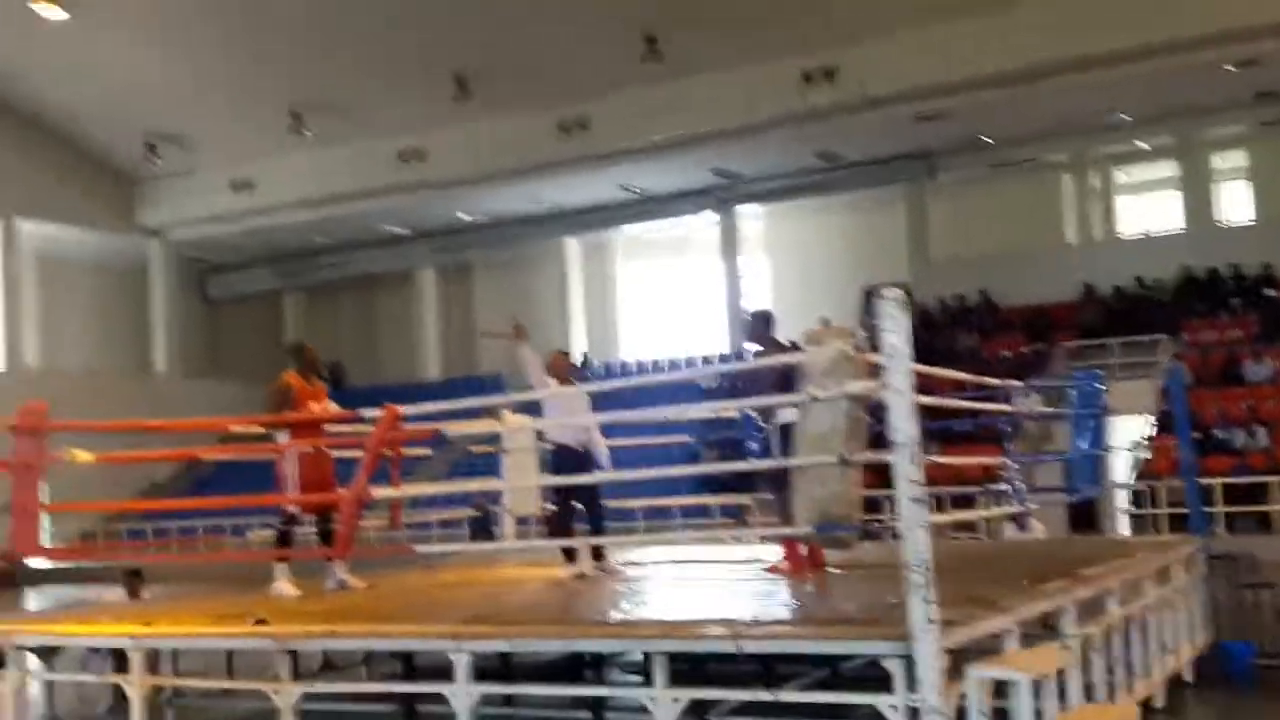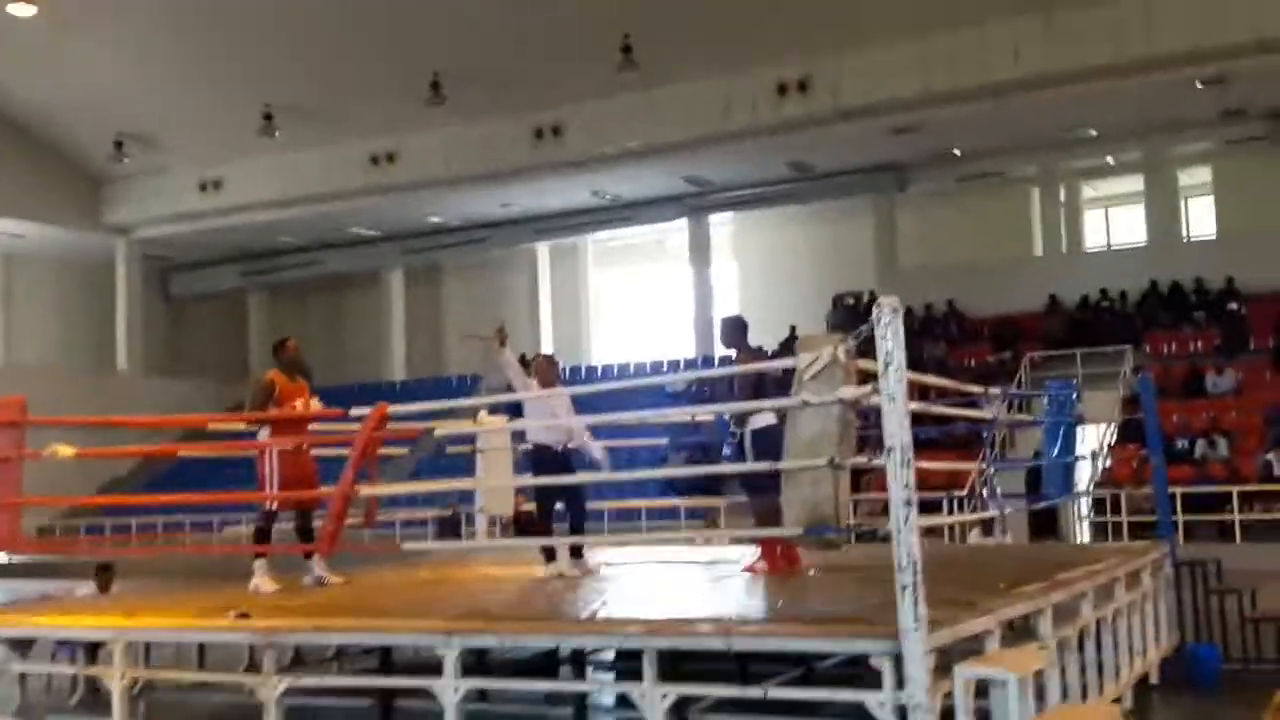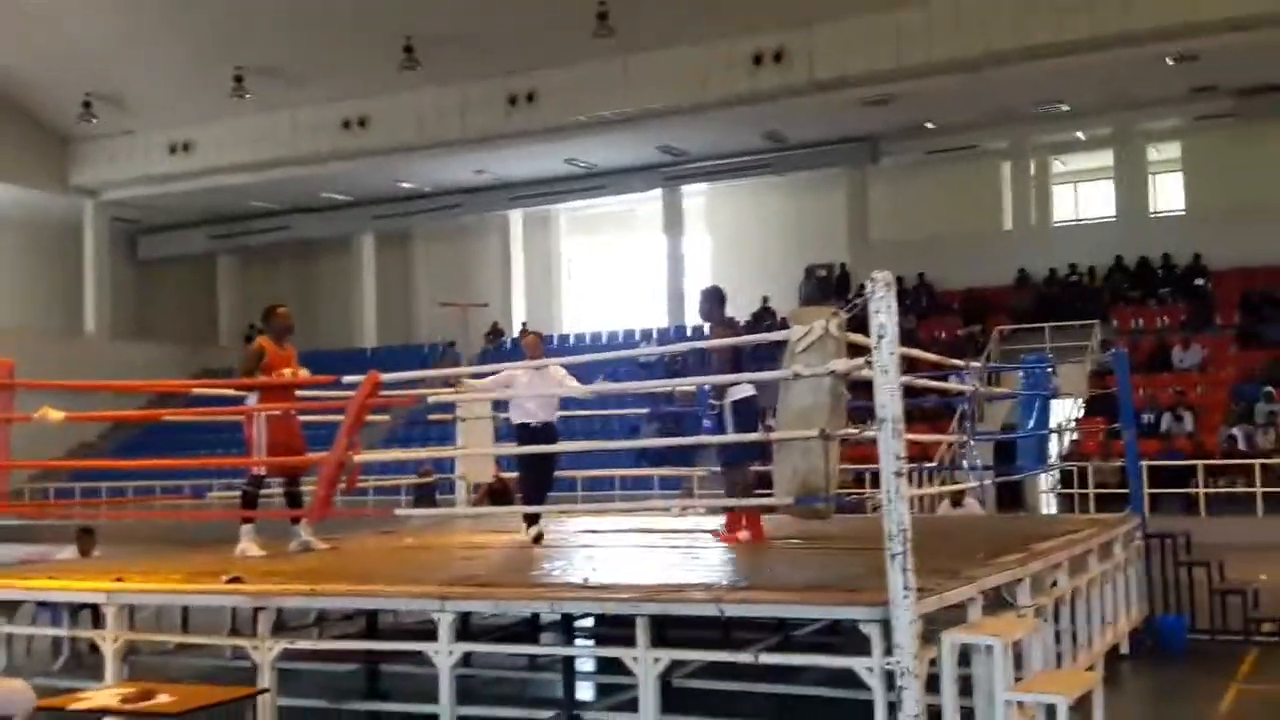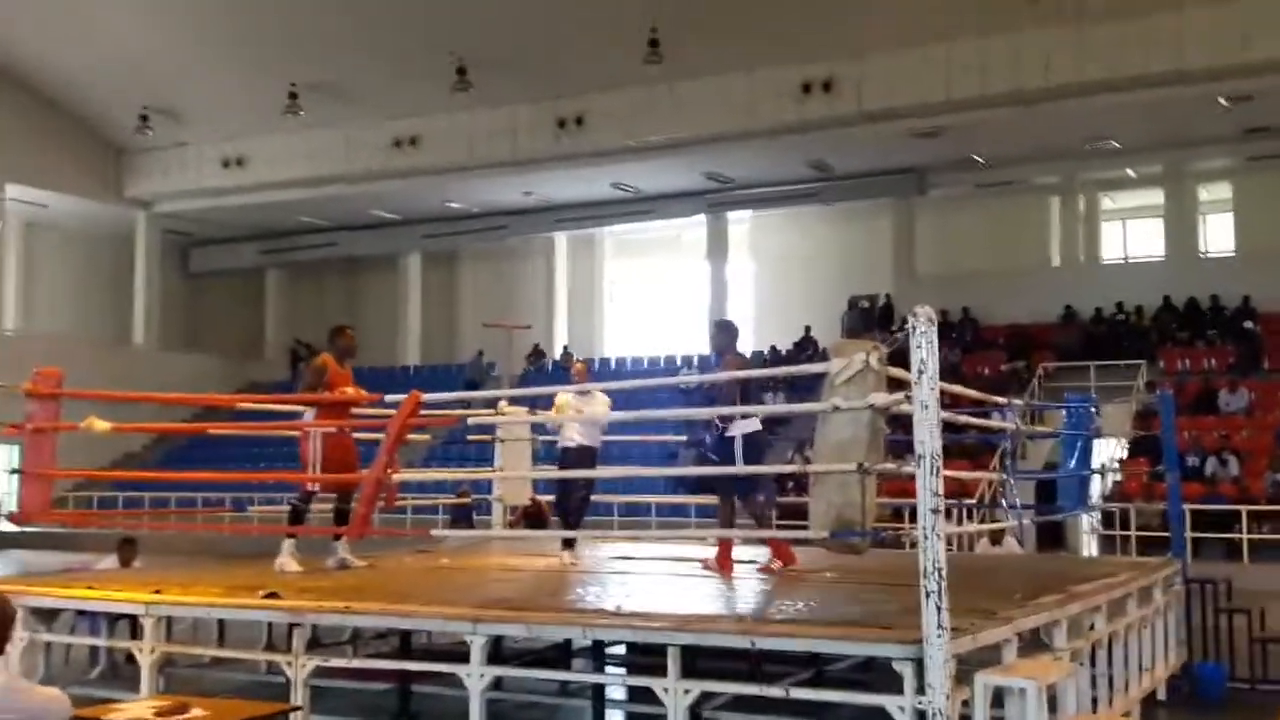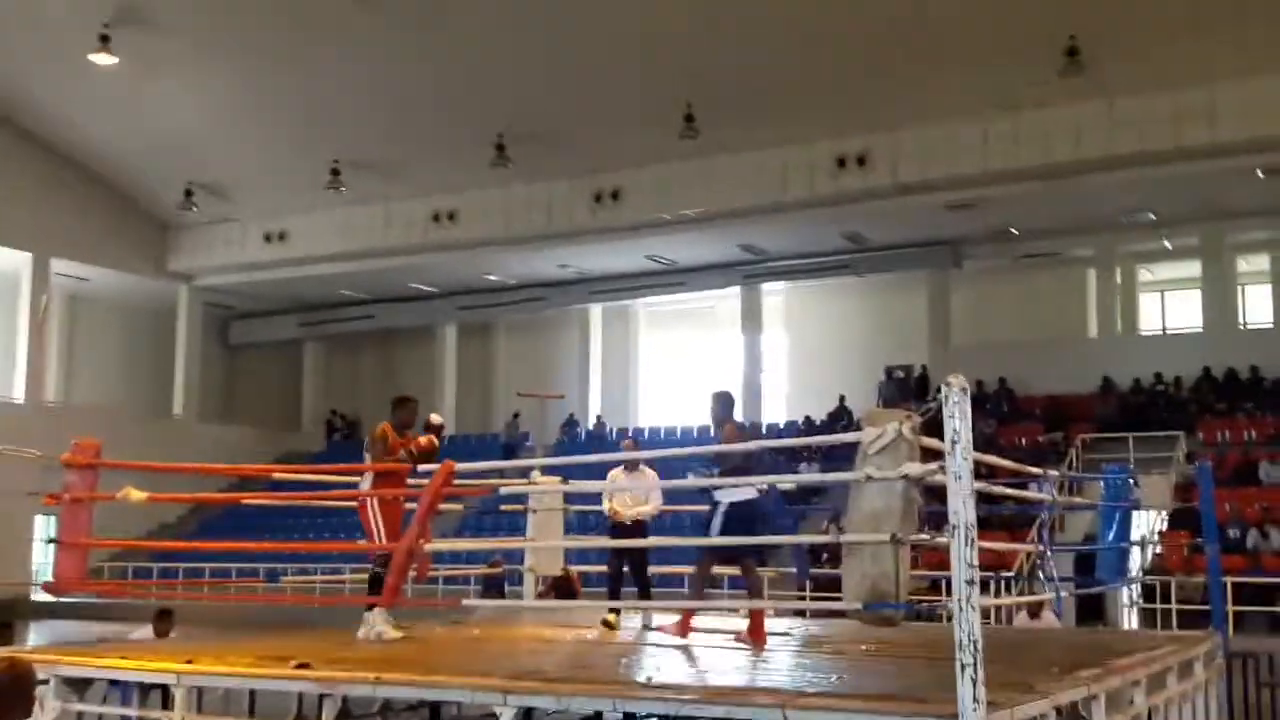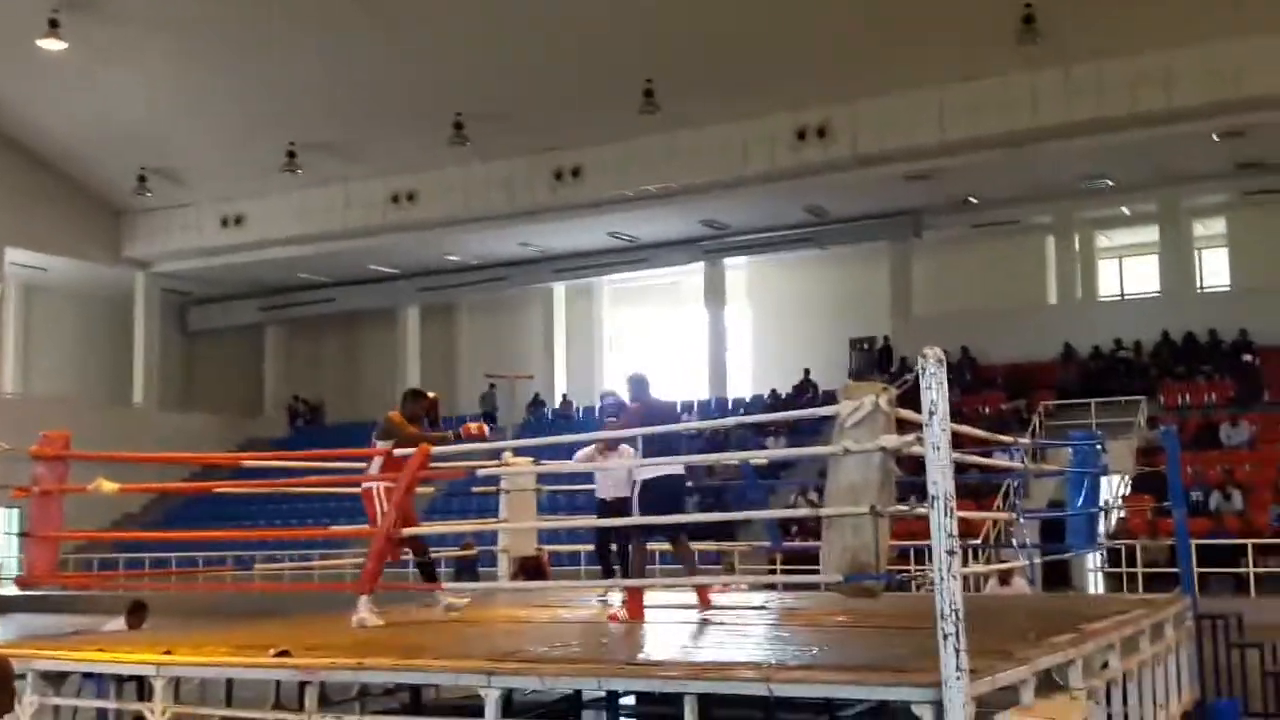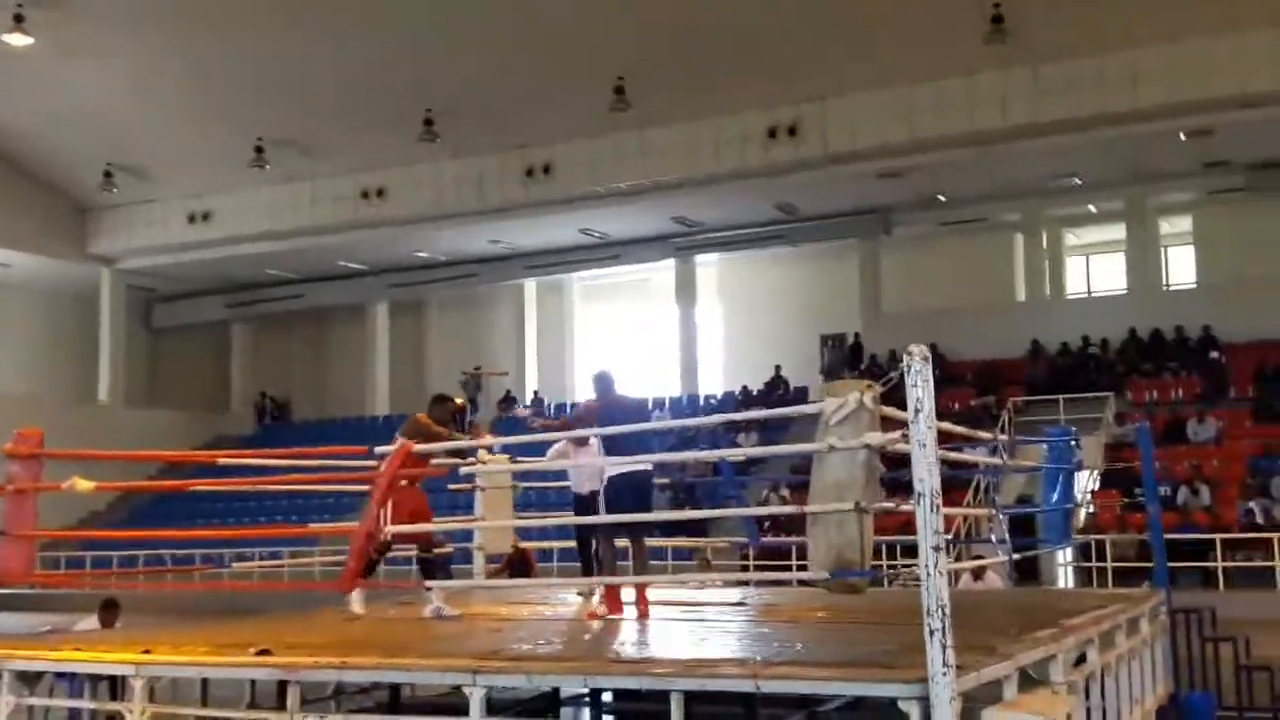
dt=0.5s
person 1, frame 1
left shoulder: (320, 385)
right shoulder: (286, 384)
left wrist: (331, 414)
right wrist: (299, 416)
left hip: (319, 449)
right hip: (295, 450)
left knee: (326, 510)
right knee: (291, 512)
left ankle: (336, 571)
right ankle: (281, 576)
person 1, frame 2
left shoulder: (303, 382)
right shoulder: (269, 381)
right elbow: (252, 416)
left wrist: (313, 410)
right wrist: (282, 412)
left hip: (300, 448)
right hip: (276, 448)
left knee: (306, 507)
right knee: (271, 507)
left ankle: (315, 568)
right ankle: (260, 572)
person 1, frame 3
left shoulder: (291, 350)
right shoulder: (259, 348)
left wrist: (301, 378)
right wrist: (270, 379)
left hip: (287, 414)
right hip: (263, 415)
left knee: (295, 472)
right knee: (258, 472)
left ankle: (301, 533)
right ankle: (246, 537)
person 1, frame 4
left shoulder: (347, 369)
right shoulder: (321, 364)
right elbow: (302, 395)
left wrist: (357, 399)
right wrist: (336, 396)
left hip: (341, 432)
right hip: (319, 431)
left knee: (347, 488)
right knee: (310, 489)
left ankle: (340, 551)
right ankle: (287, 552)
person 1, frame 5
left shoulder: (407, 437)
right shoulder: (380, 433)
left elbow: (425, 461)
right elbow: (379, 464)
left wrist: (432, 439)
right wrist: (409, 452)
left hip: (394, 501)
right hip: (375, 500)
left knee: (389, 558)
right knee: (385, 555)
left ankle: (370, 620)
right ankle: (379, 620)
person 1, frame 6
left shoulder: (411, 426)
right shoulder: (391, 422)
left elbow: (431, 444)
right elbow: (421, 439)
left wrist: (434, 417)
right wrist: (458, 435)
left hip: (397, 489)
right hip: (379, 489)
left knee: (418, 542)
left ankle: (439, 597)
right ankle: (363, 608)
person 1, frame 7
left shoulder: (435, 431)
right shoulder: (419, 423)
right elbow: (445, 437)
left wrist: (459, 419)
left hip: (411, 489)
right hip: (391, 486)
left knee: (426, 542)
right knee: (384, 541)
left ankle: (435, 602)
right ankle: (358, 592)
person 2, frame 1
left shoulder: (768, 355)
right shoulder: (786, 351)
left elbow: (766, 388)
left wrist: (763, 417)
left hip: (780, 418)
right hip: (792, 417)
left knee: (781, 484)
right knee: (786, 483)
person 2, frame 2
left shoulder: (742, 359)
right shoulder: (758, 354)
left elbow: (742, 396)
left wrist: (736, 429)
left hip: (753, 427)
right hip: (769, 424)
left knee: (757, 490)
right knee: (768, 487)
person 2, frame 3
left shoulder: (719, 330)
right shoulder: (731, 327)
left elbow: (722, 371)
left wrist: (714, 405)
left hip: (732, 400)
right hip: (743, 397)
left knee: (736, 464)
right knee: (731, 463)
left ankle: (752, 527)
right ankle: (733, 522)
person 2, frame 4
left shoulder: (731, 362)
right shoulder: (735, 362)
left elbow: (731, 402)
left wrist: (717, 428)
right wrist: (719, 428)
left hip: (740, 434)
right hip: (739, 434)
left knee: (749, 498)
right knee: (726, 494)
left ankle: (782, 552)
right ankle: (723, 558)
person 2, frame 5
left shoulder: (729, 429)
right shoulder: (737, 429)
left elbow: (735, 464)
left hip: (732, 501)
right hip: (747, 500)
left knee: (705, 560)
right knee: (748, 563)
left ankle: (685, 623)
right ankle: (756, 631)
person 2, frame 6
left shoulder: (636, 409)
right shoulder: (670, 407)
left wrist: (620, 420)
left hip: (652, 477)
right hip: (676, 474)
left knee: (638, 539)
right knee: (677, 535)
left ankle: (632, 606)
right ankle: (701, 592)
person 2, frame 7
left shoulder: (595, 407)
right shoulder: (639, 405)
left elbow: (562, 427)
left hip: (617, 475)
right hip: (643, 472)
left knee: (606, 536)
right knee: (637, 537)
left ankle: (611, 600)
right ankle: (641, 600)
person 3, frame 1
left shoulder: (582, 394)
right shoulder: (547, 388)
left elbow: (592, 429)
right elbow: (532, 368)
left wrist: (604, 460)
right wrist: (521, 343)
left hip: (583, 454)
right hip: (562, 455)
left knee: (595, 506)
right knee: (563, 510)
left ankle: (599, 558)
right ankle: (571, 561)
person 3, frame 2
left shoulder: (563, 396)
right shoulder: (529, 389)
left elbow: (577, 429)
right elbow: (513, 371)
left wrist: (597, 452)
right wrist: (503, 346)
left hip: (563, 454)
right hip: (542, 454)
left knee: (577, 505)
right knee: (544, 509)
left ankle: (577, 557)
right ankle: (551, 561)
person 3, frame 3
left shoulder: (557, 372)
right shoulder: (516, 372)
left elbow: (576, 388)
right elbow: (488, 384)
right wrist: (463, 382)
left hip: (548, 429)
right hip: (525, 428)
left knee: (545, 477)
right knee: (528, 476)
left ankle: (533, 522)
right ankle: (532, 524)
person 3, frame 4
left shoulder: (601, 399)
right shoulder: (563, 397)
left elbow: (603, 421)
left wrist: (582, 411)
right wrist: (555, 415)
left hip: (587, 452)
right hip: (567, 451)
left knee: (580, 499)
right knee: (562, 500)
left ankle: (569, 545)
right ankle: (568, 543)
person 3, frame 5
left shoulder: (650, 476)
right shoulder: (614, 475)
left elbow: (656, 504)
right elbow: (606, 499)
left wrist: (636, 512)
right wrist: (610, 510)
left hip: (639, 527)
right hip: (618, 527)
left knee: (640, 571)
right knee: (614, 569)
right ankle: (613, 612)
person 3, frame 6
left shoulder: (628, 452)
right shoulder: (596, 451)
right elbow: (576, 460)
left wrist: (635, 501)
right wrist: (595, 449)
left hip: (622, 502)
right hip: (602, 503)
left knee: (622, 545)
right knee: (601, 546)
right ankle: (608, 579)
person 3, frame 7
left shoulder: (597, 444)
right shoulder: (567, 446)
right elbow: (550, 456)
right wrist: (567, 440)
left hip: (597, 495)
right hip: (579, 497)
right knee: (582, 539)
